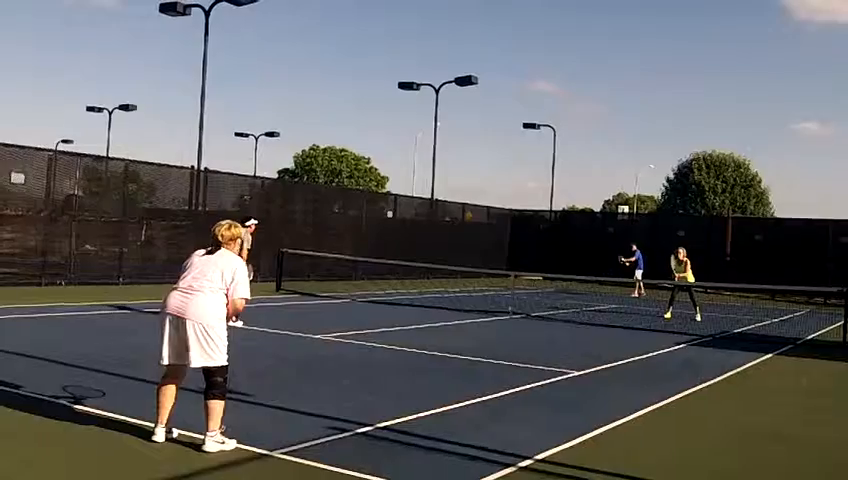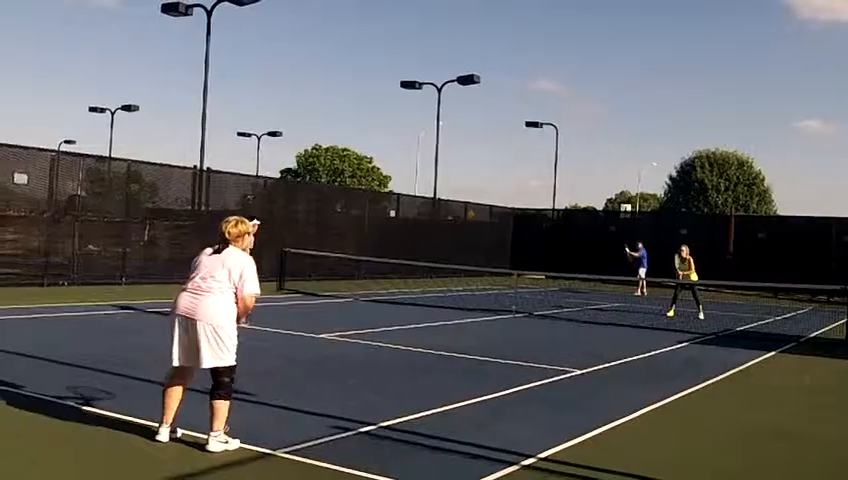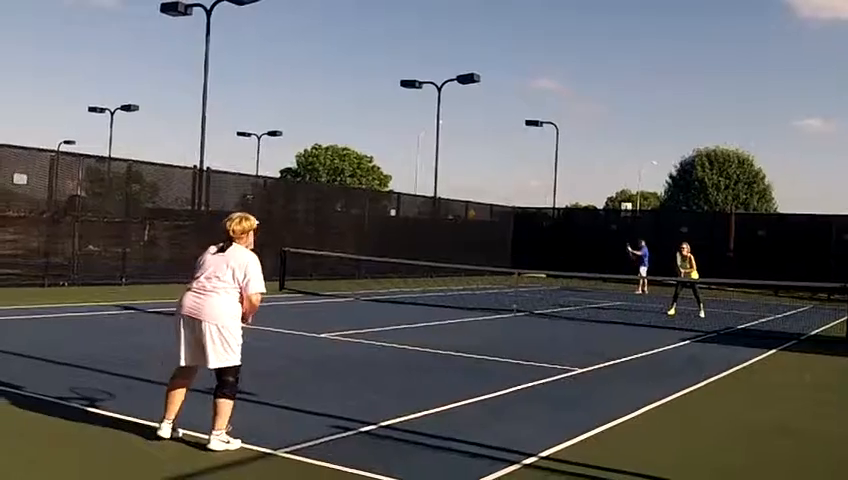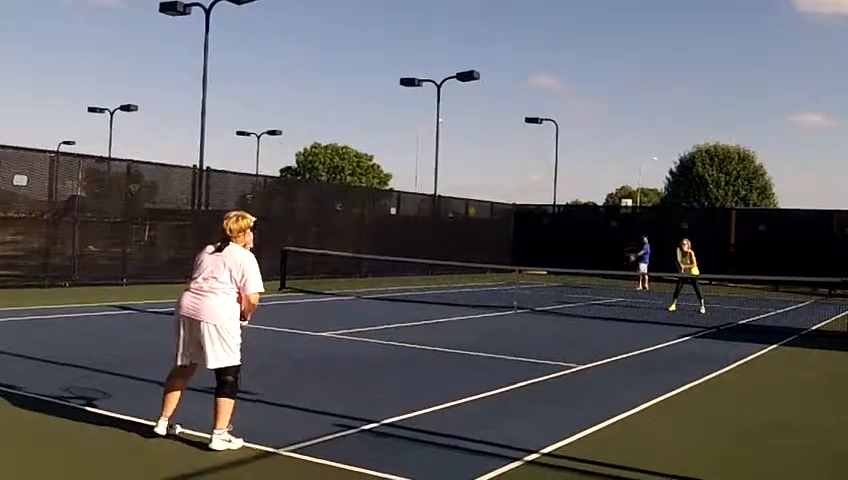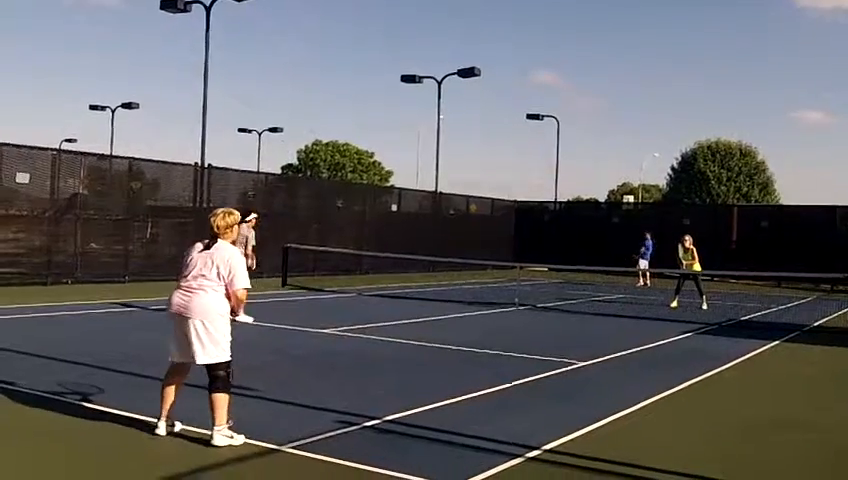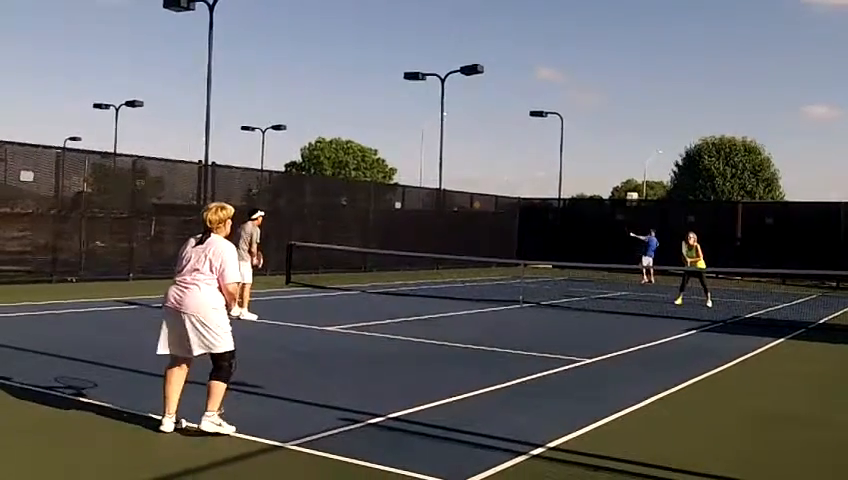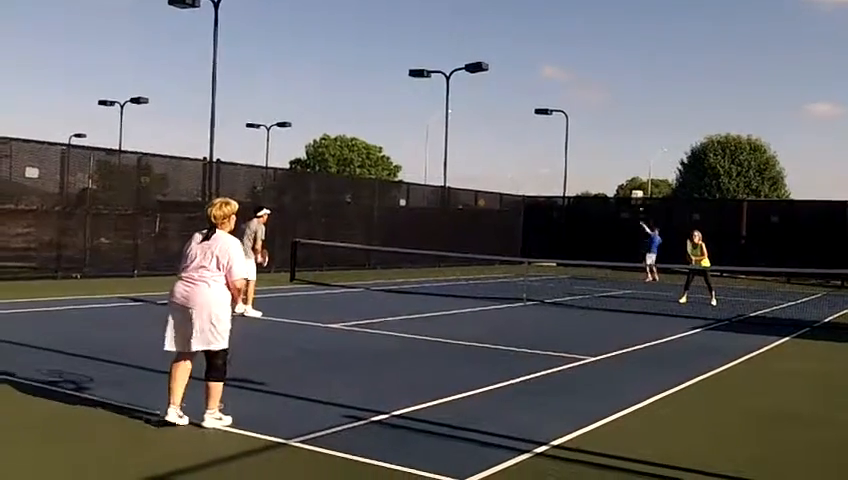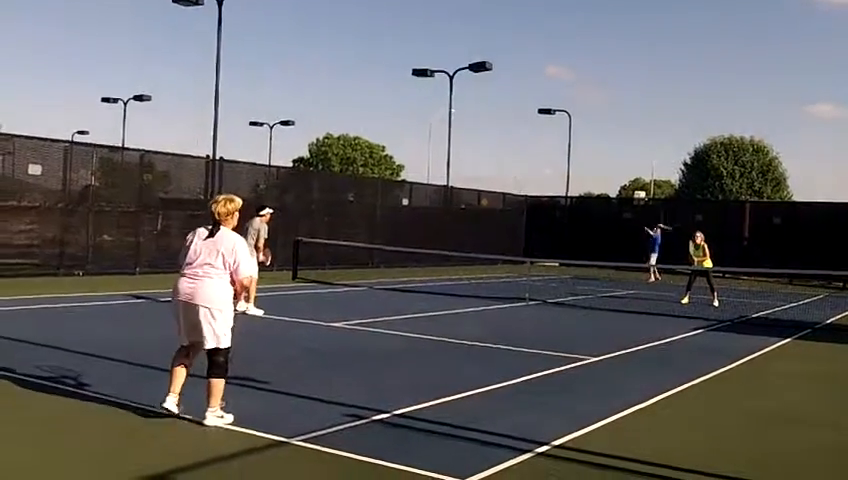
dt=0.2s
person 1, frame 1
left shoulder: (196, 255)
right shoulder: (236, 263)
right elbow: (237, 304)
right wrist: (225, 316)
left hip: (174, 307)
right hip: (204, 315)
left knee: (173, 371)
right knee: (217, 377)
left ankle: (160, 428)
right ankle: (213, 436)
person 1, frame 2
left shoulder: (205, 254)
right shoulder: (244, 260)
right elbow: (247, 301)
right wrist: (238, 316)
left hip: (184, 308)
right hip: (214, 316)
left knee: (180, 371)
right knee: (223, 376)
left ankle: (165, 428)
right ankle: (216, 436)
person 1, frame 3
left shoulder: (209, 252)
right shoulder: (248, 258)
right elbow: (253, 299)
right wrist: (246, 316)
left hip: (190, 308)
right hip: (219, 316)
left knee: (185, 369)
right knee: (228, 376)
left ankle: (167, 424)
right ankle: (218, 436)
person 1, frame 4
left shoulder: (207, 251)
right shoulder: (245, 258)
right elbow: (252, 298)
right wrist: (245, 314)
left hip: (188, 308)
right hip: (218, 316)
left knee: (183, 367)
right knee: (228, 375)
left ankle: (163, 421)
right ankle: (220, 435)
person 1, frame 5
left shoulder: (196, 248)
right shoulder: (233, 254)
right elbow: (239, 294)
right wrist: (235, 308)
left hip: (179, 305)
right hip: (208, 313)
left knee: (179, 365)
right knee: (220, 371)
left ankle: (164, 421)
right ankle: (220, 431)
person 1, frame 6
left shoulder: (190, 243)
right shoulder: (225, 248)
right elbow: (230, 288)
right wrist: (230, 303)
left hip: (175, 302)
right hip: (203, 308)
left knee: (178, 361)
right knee: (224, 360)
left ankle: (168, 418)
right ankle: (211, 417)
person 1, frame 7
left shoulder: (195, 238)
right shoulder: (231, 244)
left elbow: (184, 270)
right elbow: (237, 284)
right wrist: (235, 297)
left hip: (181, 296)
right hip: (210, 303)
left knee: (183, 355)
right knee: (216, 359)
left ankle: (174, 409)
right ankle: (212, 414)
person 1, frame 8
left shoulder: (195, 234)
right shoulder: (235, 241)
left elbow: (183, 264)
right elbow: (244, 281)
right wrist: (235, 291)
left hip: (185, 292)
right hip: (212, 299)
left knee: (189, 346)
right knee: (218, 355)
left ankle: (172, 397)
right ankle: (213, 412)
